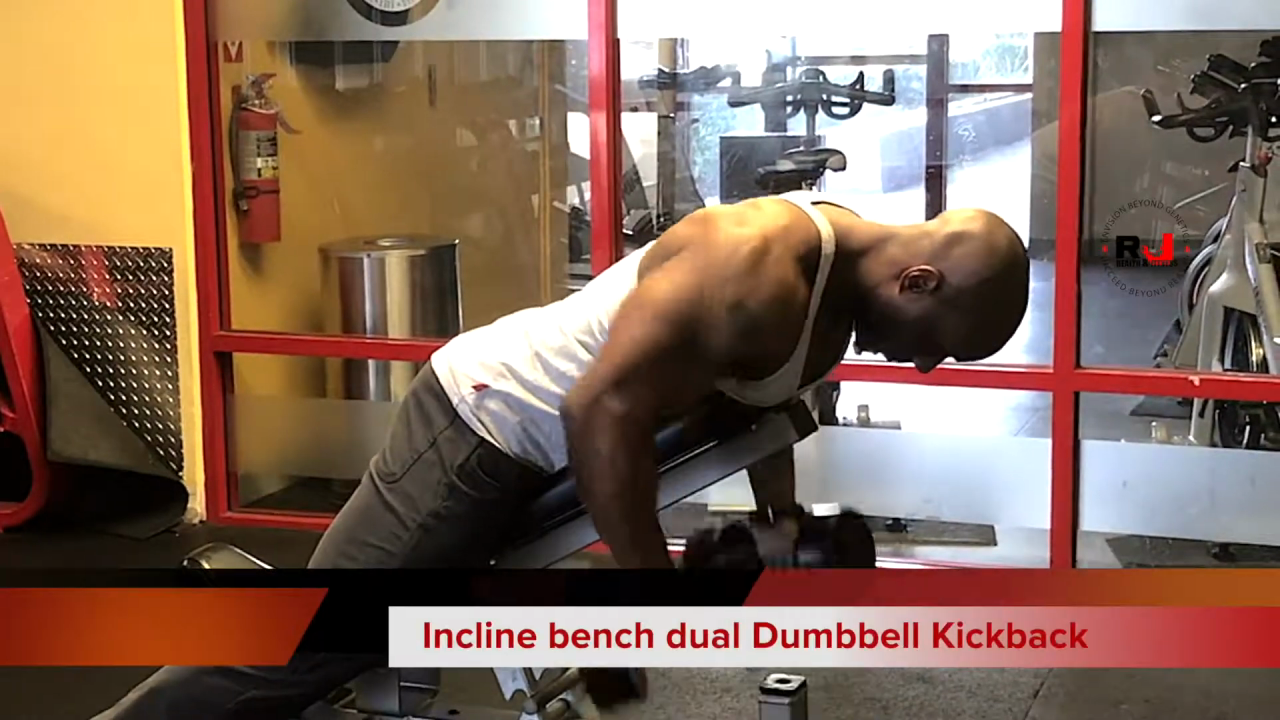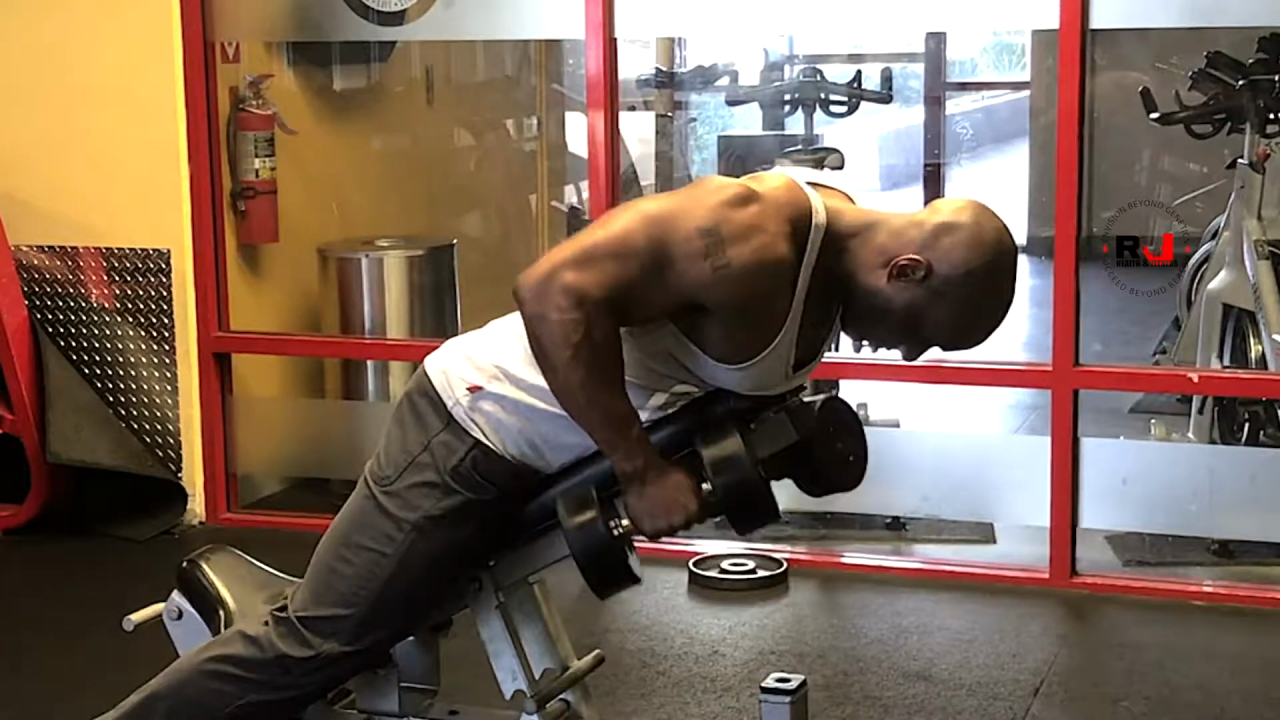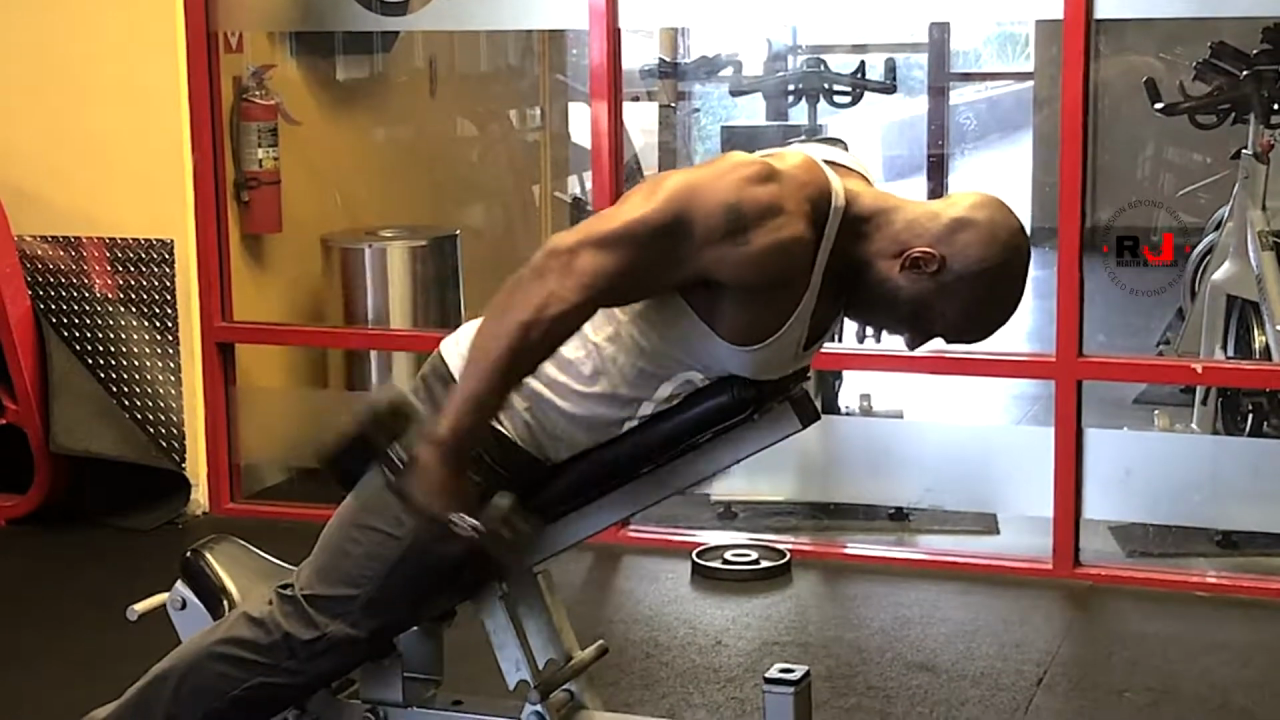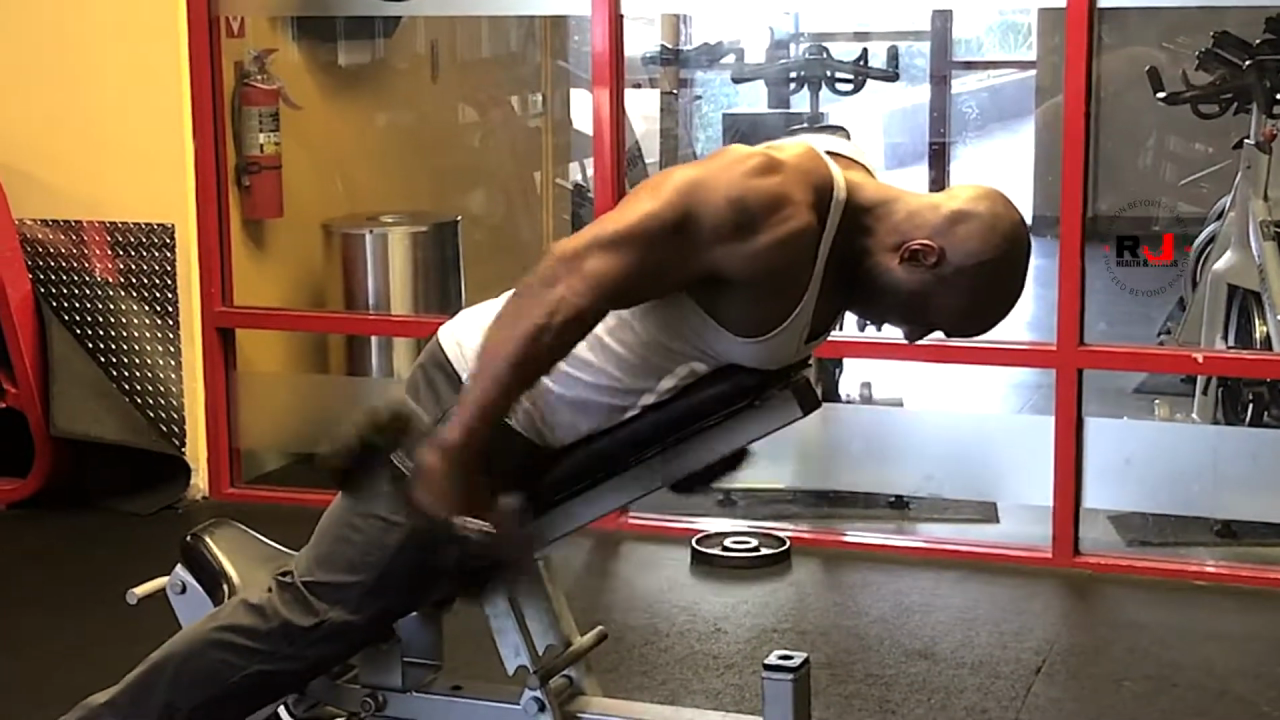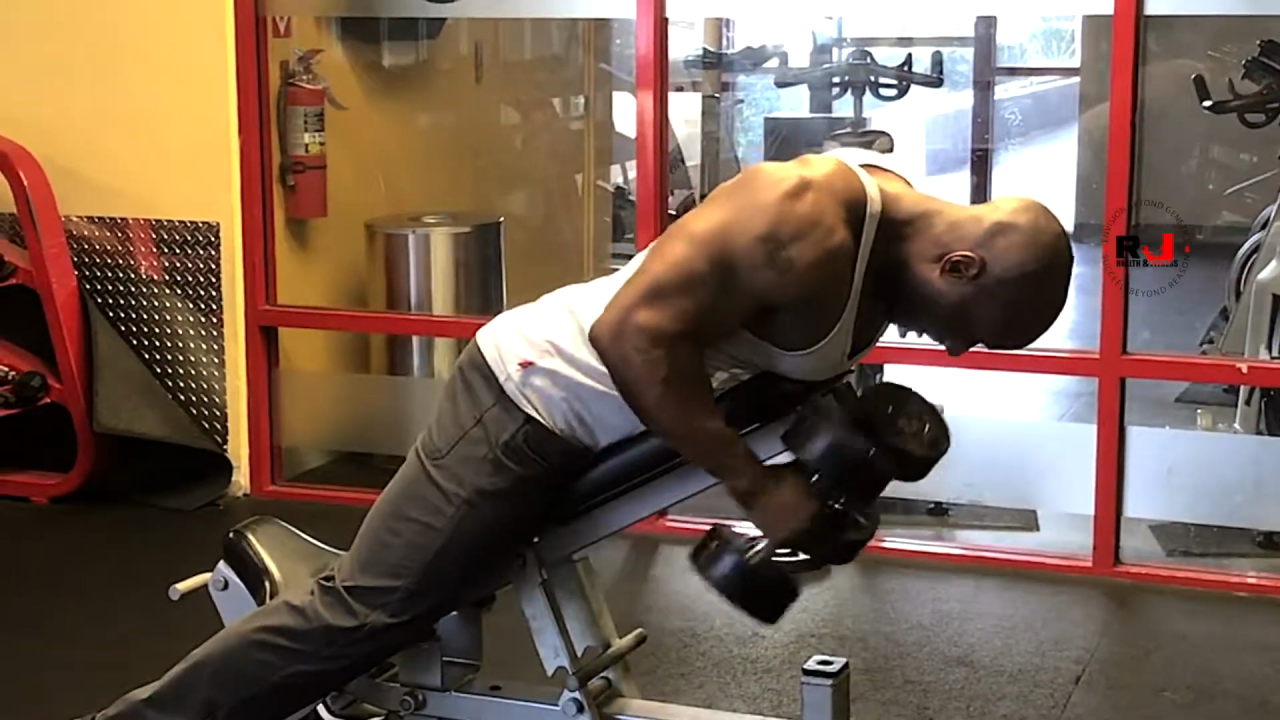
dt=1s
person 1, frame 1
left shoulder: (845, 276)
right shoulder: (760, 269)
left elbow: (762, 394)
right elbow: (601, 411)
left wrist: (780, 520)
left hip: (534, 444)
right hip: (486, 422)
right knee: (317, 639)
person 1, frame 2
left shoulder: (836, 244)
right shoulder: (754, 237)
right elbow: (556, 289)
right wrist: (642, 471)
left hip: (538, 450)
right hip: (481, 426)
left knee: (369, 622)
right knee: (314, 639)
person 1, frame 3
left shoulder: (849, 232)
right shoulder: (773, 217)
right elbow: (570, 269)
right wrist: (448, 445)
left hip: (558, 437)
right hip: (495, 420)
left knee: (375, 609)
right knee: (321, 626)
person 1, frame 4
left shoulder: (852, 212)
right shoulder: (777, 204)
right elbow: (577, 273)
right wrist: (461, 447)
left hip: (551, 409)
right hip: (495, 397)
left knee: (387, 587)
right knee: (321, 610)
person 1, frame 5
left shoulder: (894, 233)
right shoulder: (808, 220)
right elbow: (634, 334)
right wrist: (758, 486)
left hip: (579, 422)
right hip: (537, 397)
right knee: (360, 611)
